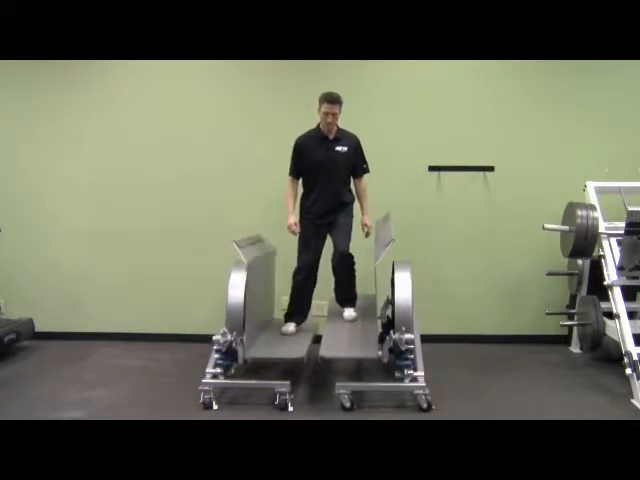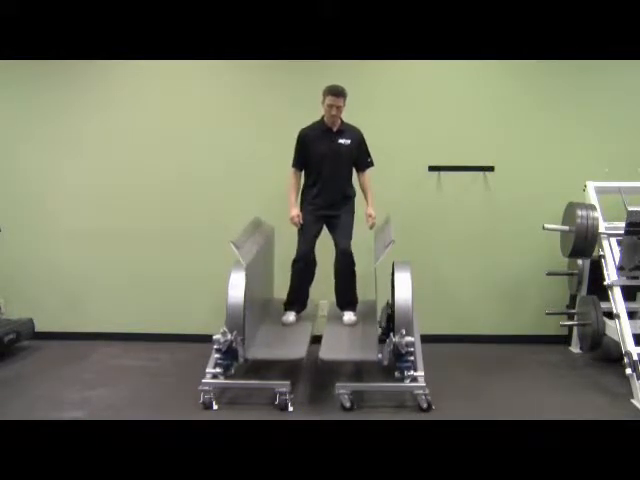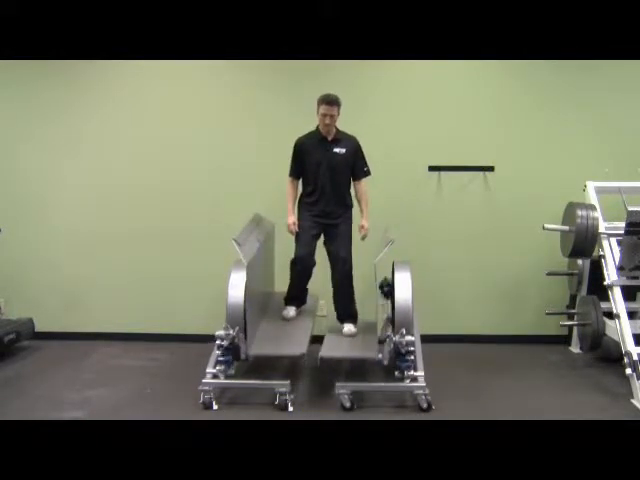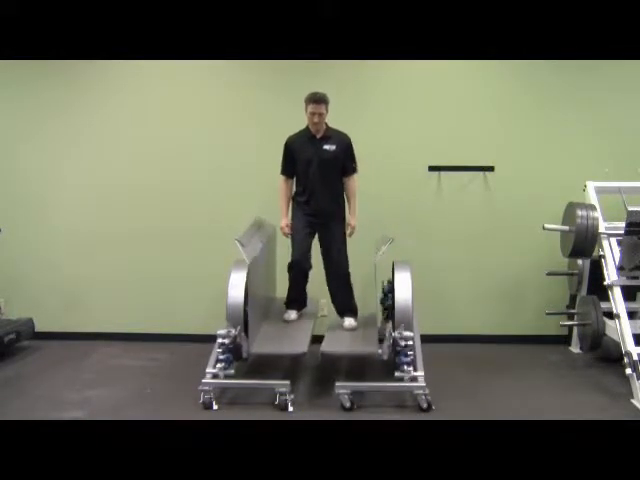
dt=0.3s
person 1, frame 1
left shoulder: (351, 141)
right shoulder: (304, 142)
left elbow: (359, 179)
right elbow: (293, 180)
left wrist: (365, 213)
right wrist: (291, 213)
left hip: (341, 210)
right hip: (312, 213)
left knee: (342, 254)
right knee: (306, 265)
left ankle: (348, 303)
right ankle: (294, 317)
person 1, frame 2
left shoulder: (354, 135)
right shoulder: (307, 134)
left elbow: (363, 172)
right elbow: (296, 172)
left wrist: (370, 205)
right wrist: (293, 205)
left hip: (342, 206)
right hip: (312, 205)
left knee: (344, 253)
right knee: (304, 255)
left ankle: (348, 307)
right ankle: (293, 307)
person 1, frame 3
left shoulder: (351, 144)
right shoulder: (303, 143)
left elbow: (359, 181)
right elbow: (293, 180)
left wrist: (364, 216)
right wrist: (290, 213)
left hip: (340, 215)
right hip: (310, 212)
left knee: (342, 266)
right knee: (303, 258)
left ankle: (348, 318)
right ankle: (294, 301)
person 1, frame 4
left shoulder: (341, 141)
right shoulder: (293, 142)
left elbow: (349, 179)
right elbow: (287, 180)
left wrist: (352, 213)
right wrist: (284, 215)
left hip: (333, 213)
right hip: (303, 212)
left knee: (337, 263)
right knee: (299, 260)
left ankle: (348, 312)
right ankle: (295, 305)
